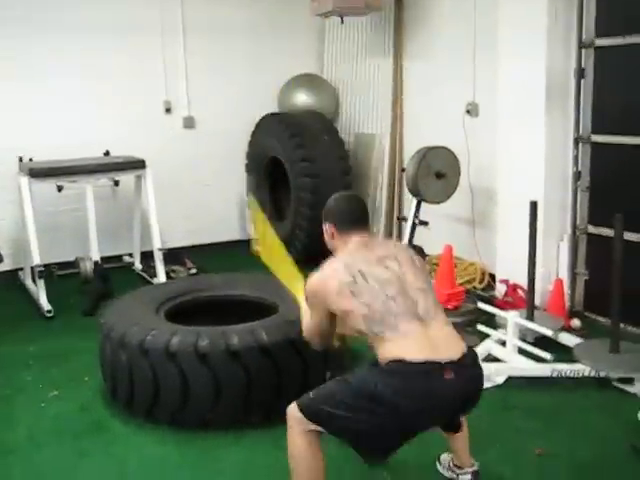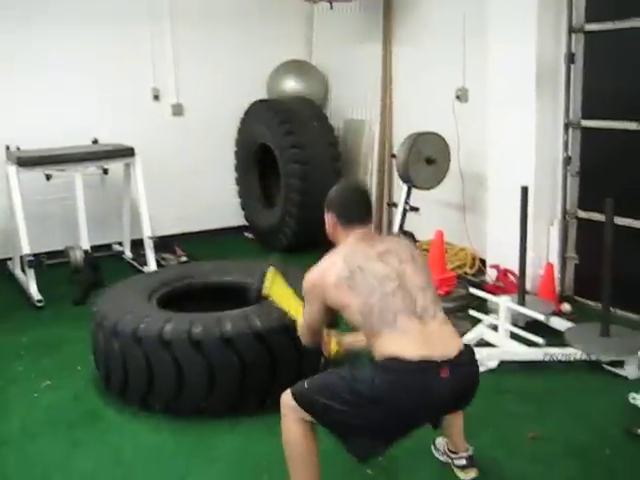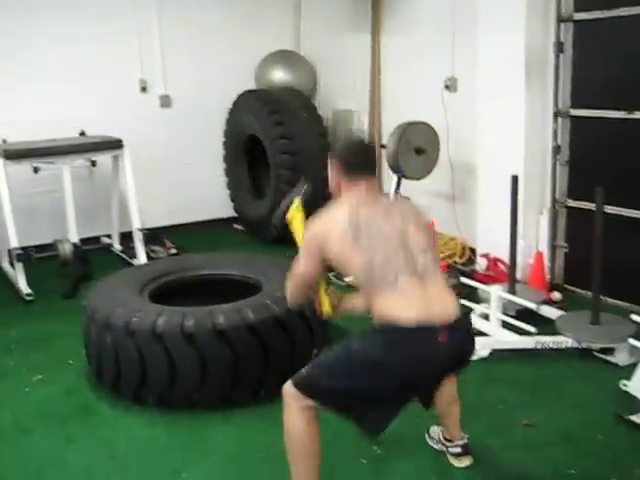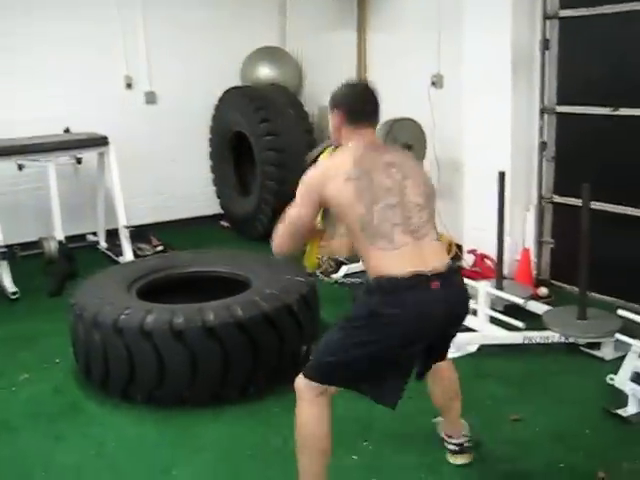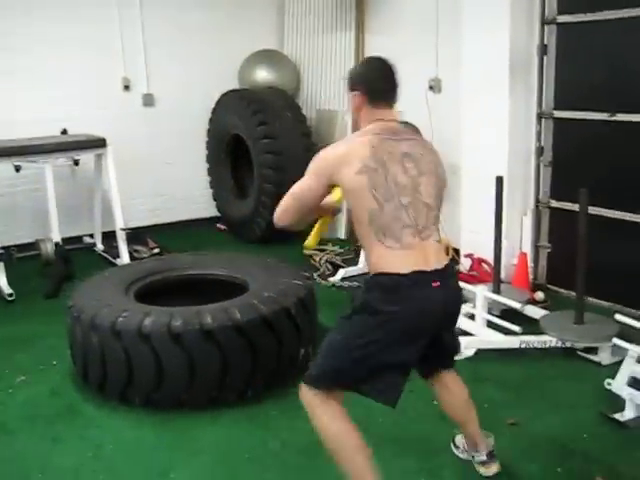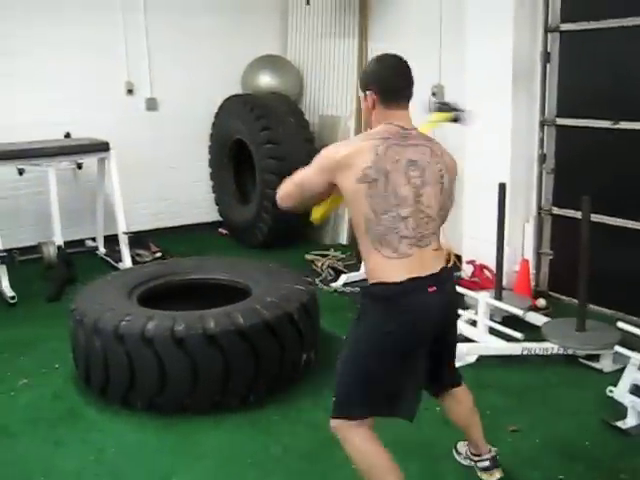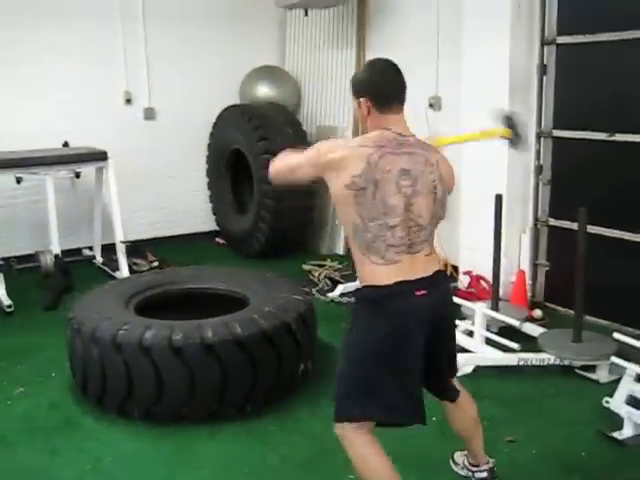
dt=0.1s
person 1, frame 1
left shoulder: (323, 280)
right shoulder: (406, 253)
left elbow: (316, 339)
left wrist: (309, 310)
left hip: (410, 384)
right hip: (467, 374)
left knee: (299, 419)
person 1, frame 2
left shoulder: (323, 273)
right shoulder: (408, 250)
left elbow: (309, 337)
left hip: (406, 383)
right hip: (462, 372)
left knee: (294, 406)
right ankle: (459, 452)
person 1, frame 3
left shoulder: (324, 226)
right shoulder: (412, 211)
left elbow: (295, 296)
left hip: (404, 347)
right hip: (458, 337)
left knee: (296, 396)
right ankle: (454, 441)
person 1, frame 4
left shoulder: (326, 171)
right shoulder: (409, 161)
left elbow: (282, 246)
left wrist: (310, 232)
left hip: (398, 300)
right hip: (448, 289)
left knee: (310, 388)
right knee: (434, 355)
right ankle: (457, 436)
person 1, frame 5
left shoulder: (340, 153)
right shoulder: (426, 149)
left elbow: (283, 217)
left wrist: (322, 206)
left hip: (396, 297)
right hip: (444, 287)
left knee: (316, 392)
right knee: (439, 368)
person 1, frame 6
left shoulder: (348, 154)
right shoulder: (442, 156)
left elbow: (285, 197)
left wrist: (331, 185)
left hip: (394, 301)
right hip: (442, 289)
left knee: (349, 422)
right knee: (444, 383)
person 1, frame 7
left shoulder: (339, 155)
right shoulder: (439, 164)
left elbow: (277, 168)
left hip: (385, 304)
right hip: (435, 293)
left knee: (353, 426)
right knee: (448, 388)
